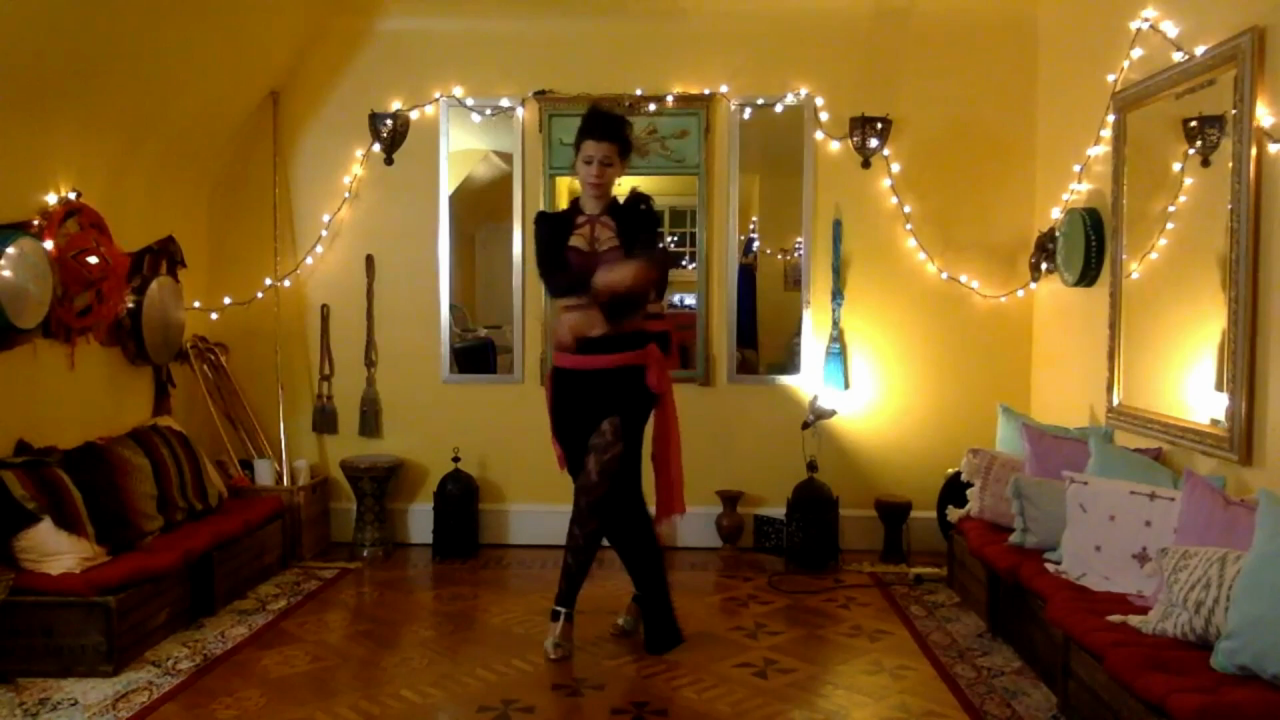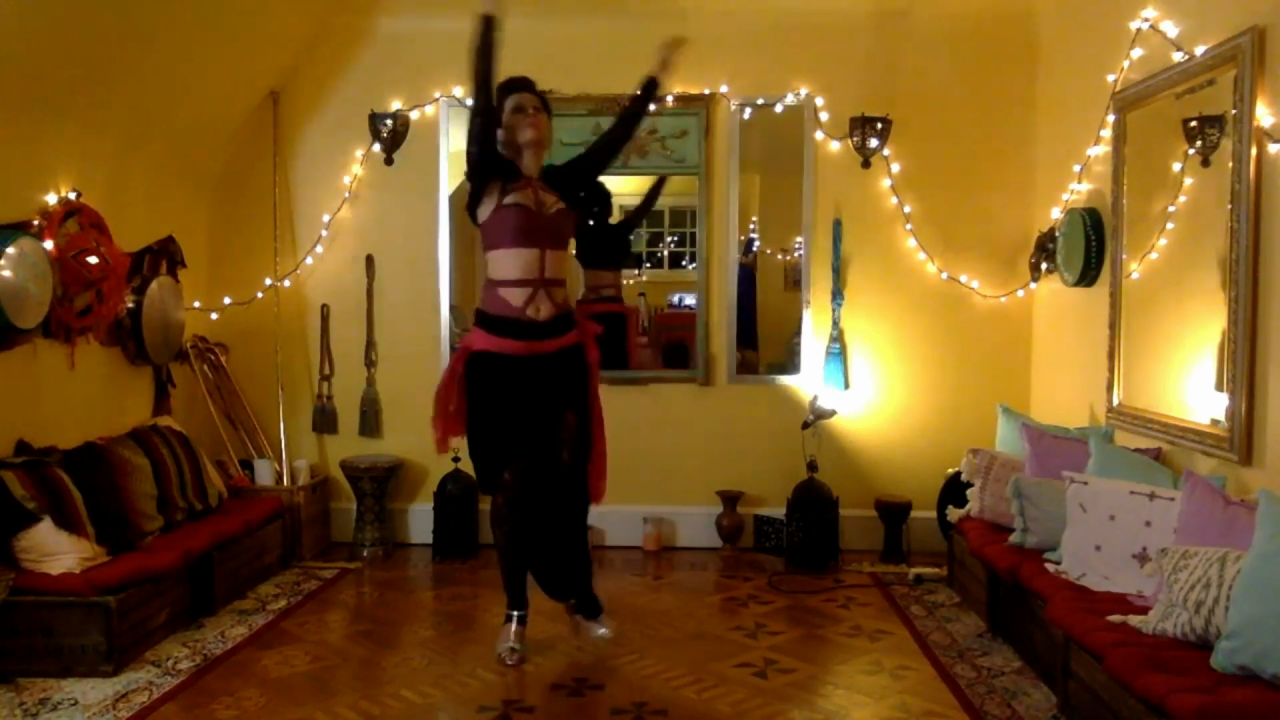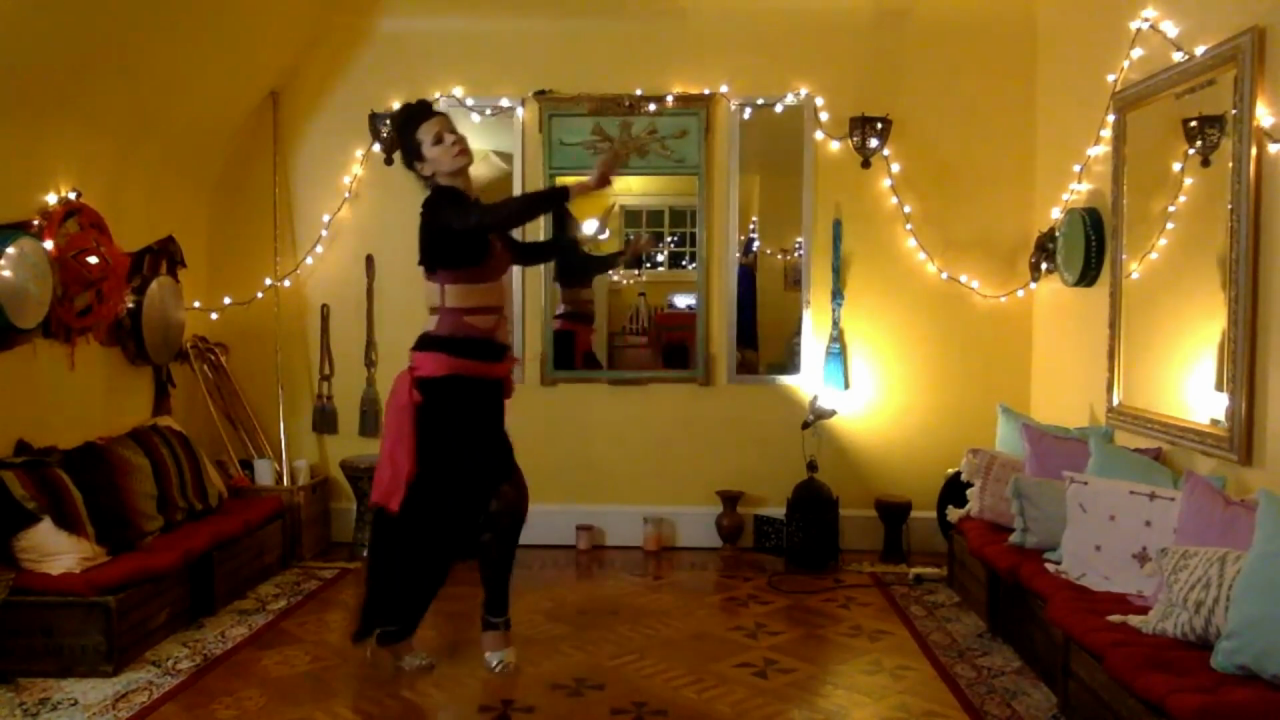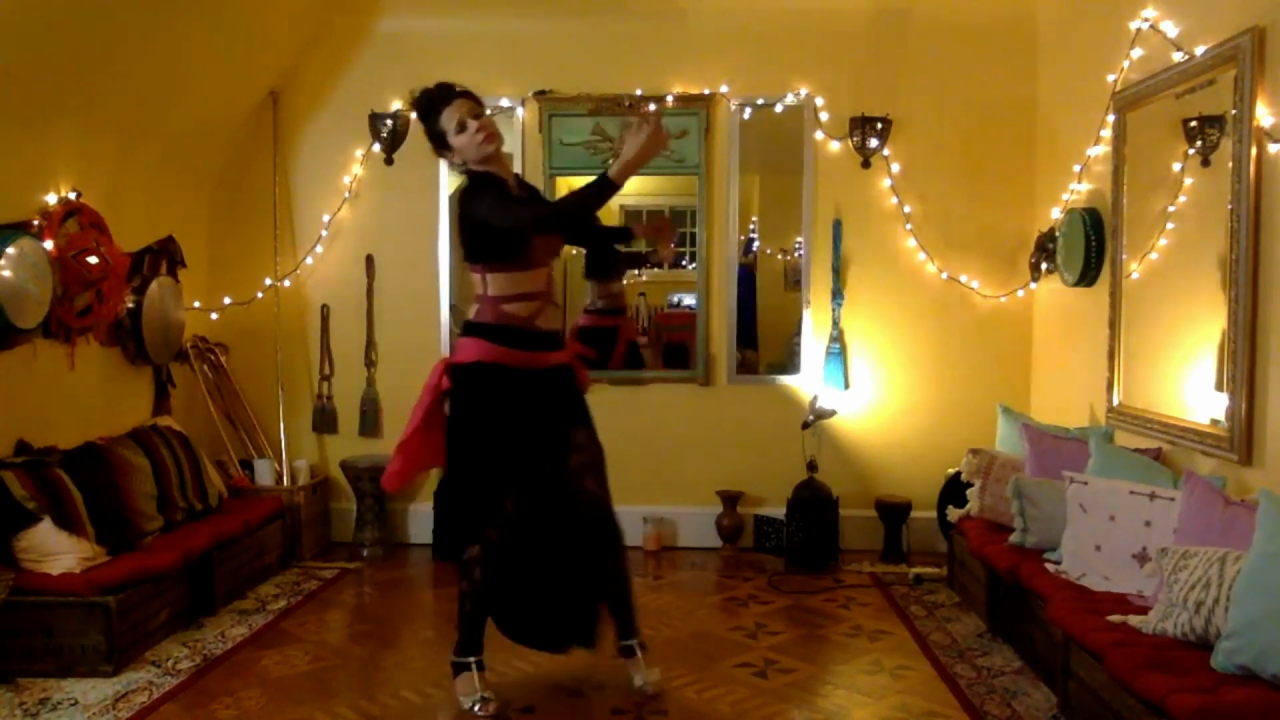
dt=0.7s
person 1, frame 1
left shoulder: (639, 221)
right shoulder: (551, 226)
left elbow: (648, 288)
right elbow: (558, 282)
left wrist: (603, 311)
right wrist: (606, 282)
left hip: (625, 366)
right hip: (573, 371)
left knee: (598, 489)
right knee: (611, 491)
left ankle: (563, 612)
right ankle: (648, 599)
person 1, frame 2
left shoulder: (563, 183)
right shoulder: (489, 177)
left elbow: (617, 134)
right elbow: (477, 91)
left wrist: (652, 79)
left hip: (558, 349)
right hip: (498, 352)
left knee: (565, 477)
right knee: (509, 483)
left ankle: (578, 601)
right ankle: (515, 615)
person 1, frame 3
left shoulder: (468, 213)
right shoulder: (442, 207)
left elbow: (515, 249)
right elbow: (502, 215)
left wrist: (578, 246)
right wrist: (573, 190)
left hip: (477, 373)
right hip: (449, 373)
left knee: (452, 506)
right knee: (501, 499)
person 1, frame 4
left shoulder: (522, 191)
right shoulder: (477, 197)
left elbow: (584, 233)
right elbow: (543, 222)
left wrist: (634, 232)
right wrist: (620, 169)
left hip: (549, 365)
right hip: (493, 367)
left knee: (590, 507)
right knee: (495, 516)
left ankle: (628, 642)
right ankle: (467, 661)
